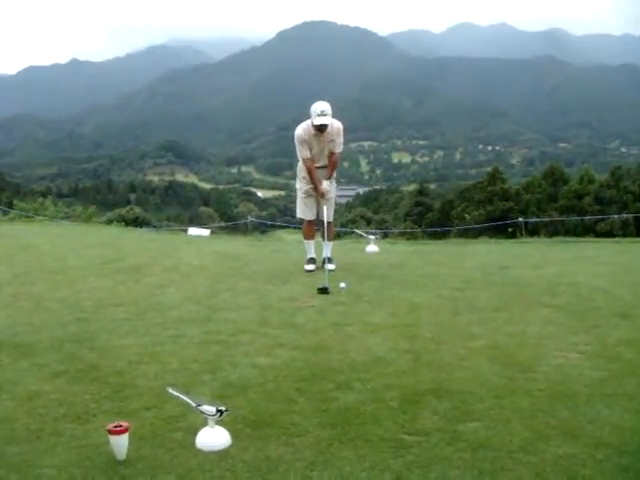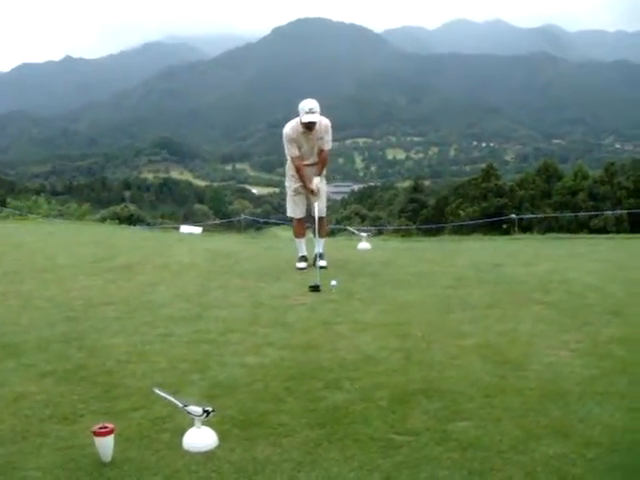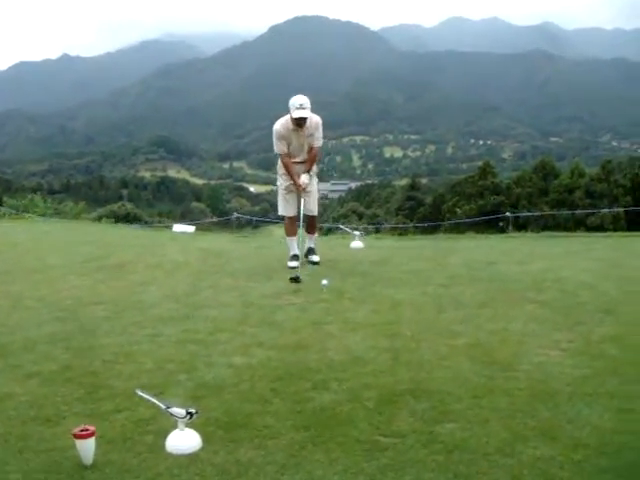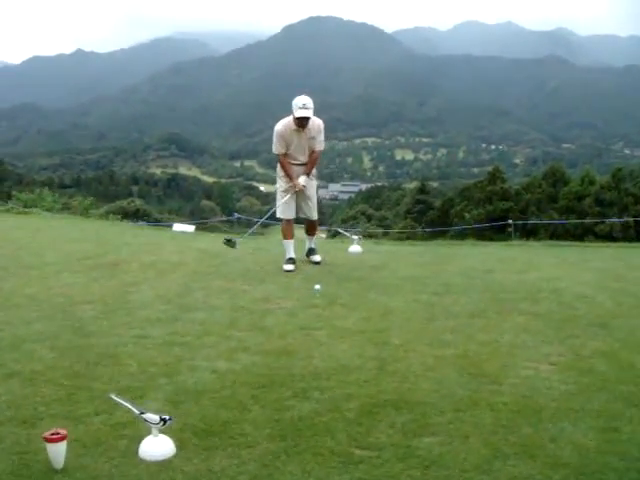
dt=0.2s
person 1, frame 1
left shoulder: (337, 127)
right shoulder: (301, 132)
left elbow: (335, 155)
right elbow: (308, 162)
left wrist: (326, 181)
right wrist: (317, 186)
left hip: (328, 174)
right hip: (307, 175)
left knee: (328, 218)
right knee: (308, 218)
left ankle: (327, 255)
right ankle: (310, 256)
person 1, frame 2
left shoulder: (325, 124)
right shoulder: (289, 131)
left elbow: (324, 152)
right elbow: (296, 160)
left wrist: (317, 178)
right wrist: (307, 183)
left hip: (318, 171)
right hip: (296, 173)
left knee: (321, 214)
right knee: (298, 216)
left ankle: (319, 252)
right ankle: (302, 254)
person 1, frame 3
left shoulder: (316, 121)
right shoulder: (279, 127)
left elbow: (314, 150)
right elbow: (284, 157)
left wrist: (305, 174)
right wrist: (295, 179)
left hip: (308, 169)
right hip: (287, 171)
left knee: (312, 212)
right knee: (290, 214)
left ankle: (310, 247)
right ankle: (294, 253)
person 1, frame 4
left shoulder: (318, 125)
right shoulder: (281, 128)
left elbow: (316, 153)
right elbow: (281, 157)
left wrist: (305, 177)
right wrist: (293, 180)
left hip: (308, 172)
right hip: (287, 172)
left knee: (312, 216)
right knee: (287, 217)
left ankle: (311, 247)
right ankle: (290, 256)
